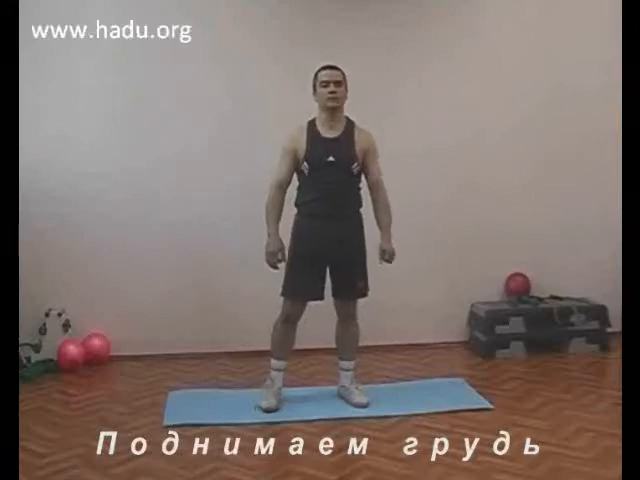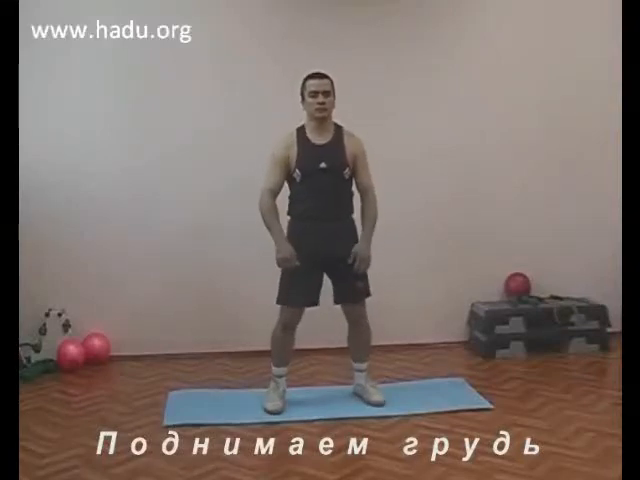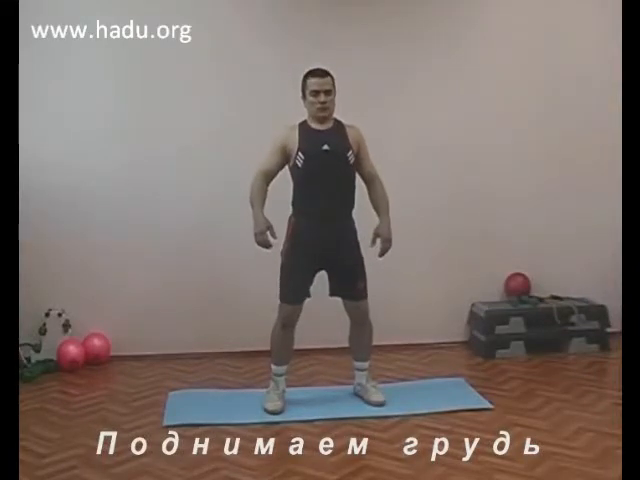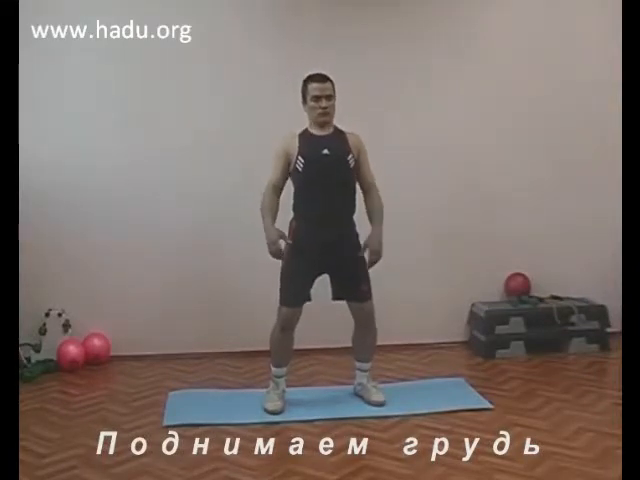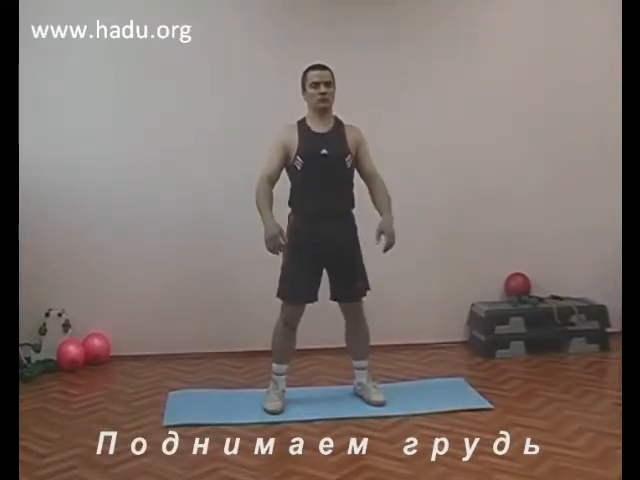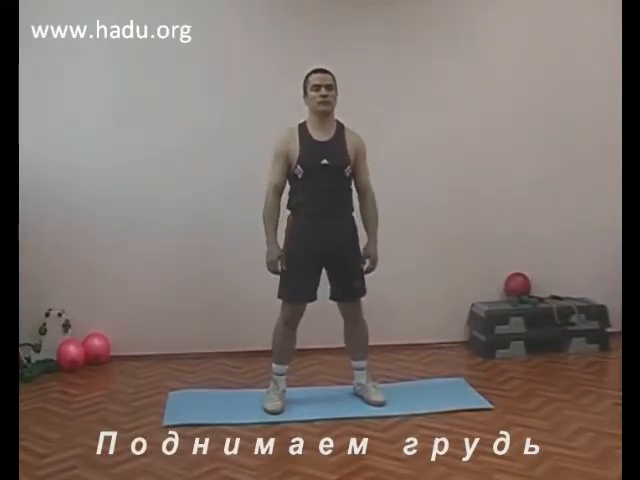
dt=0.7s
person 1, frame 1
left shoulder: (362, 138)
right shoulder: (298, 137)
left elbow: (377, 188)
right elbow: (278, 187)
left wrist: (386, 235)
right wrist: (272, 235)
left hip: (349, 232)
right hip: (308, 231)
left knee: (348, 311)
right knee: (290, 312)
left ankle: (346, 381)
right ankle: (274, 381)
person 1, frame 2
left shoulder: (352, 143)
right shoulder: (289, 145)
left elbow: (368, 194)
right elbow: (267, 197)
left wrist: (366, 241)
right wrist: (280, 242)
left hip: (343, 237)
right hip: (302, 238)
left knee: (357, 314)
right knee: (288, 317)
left ankle: (362, 380)
right ankle: (277, 385)
person 1, frame 3
left shoulder: (352, 135)
right shoulder: (291, 137)
left elbow: (372, 179)
right elbow: (262, 177)
left wrist: (384, 220)
right wrist: (258, 216)
left hip: (343, 233)
right hip: (303, 234)
left knee: (360, 311)
right knee: (287, 314)
left ankle: (362, 380)
right ankle: (276, 385)
person 1, frame 4
left shoulder: (352, 142)
right shoulder: (291, 145)
left elbow: (370, 189)
right elbow: (273, 189)
left wrist: (377, 231)
right wrist: (269, 228)
left hip: (345, 240)
right hip: (303, 241)
left knee: (366, 314)
right knee: (286, 317)
left ankle: (363, 380)
right ankle: (276, 386)
person 1, frame 5
left shoulder: (352, 135)
right shoulder: (289, 136)
left elbow: (372, 178)
right elbow: (265, 181)
left wrist: (386, 217)
right wrist: (268, 221)
left hip: (344, 233)
right hip: (303, 234)
left knee: (354, 311)
right knee: (290, 313)
left ankle: (362, 380)
right ankle: (277, 385)
person 1, frame 6
left shoulder: (353, 141)
right shoulder: (289, 141)
left elbow: (366, 193)
right elbow: (273, 194)
left wrist: (372, 241)
right wrist: (271, 243)
left hip: (343, 234)
right hip: (302, 234)
left knee: (353, 311)
right knee: (290, 313)
left ankle: (362, 380)
right ankle: (276, 386)
